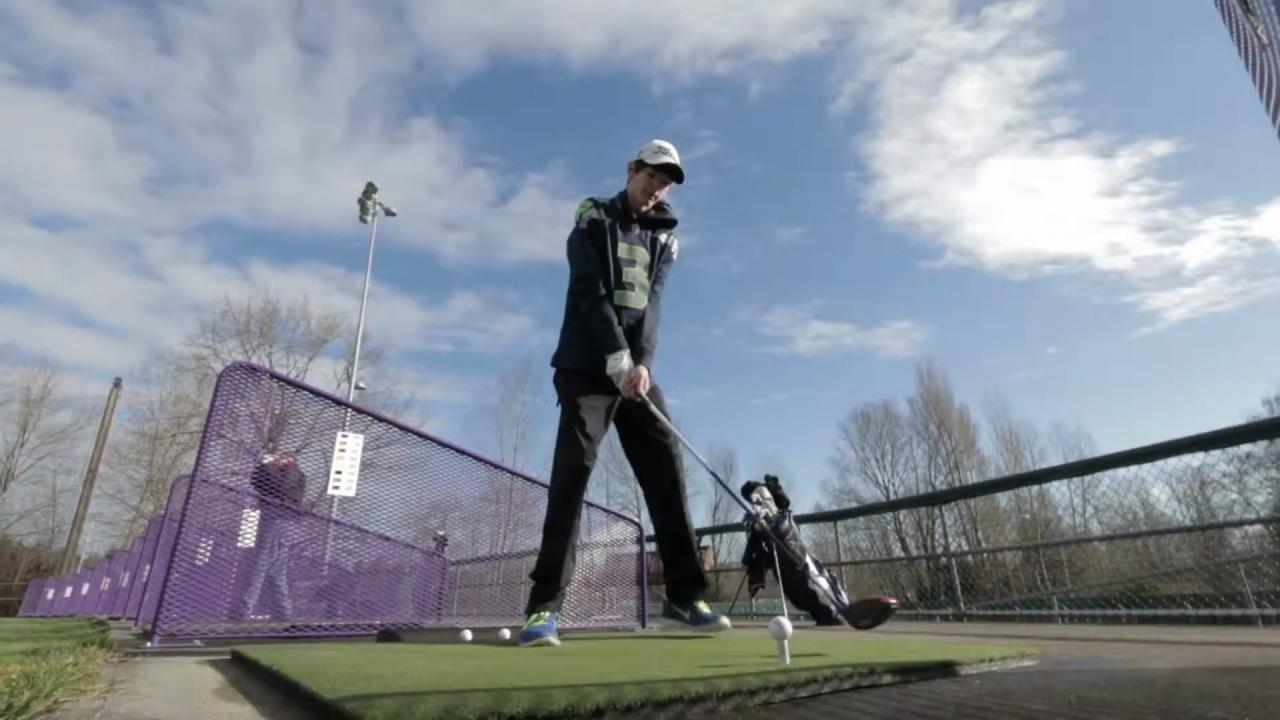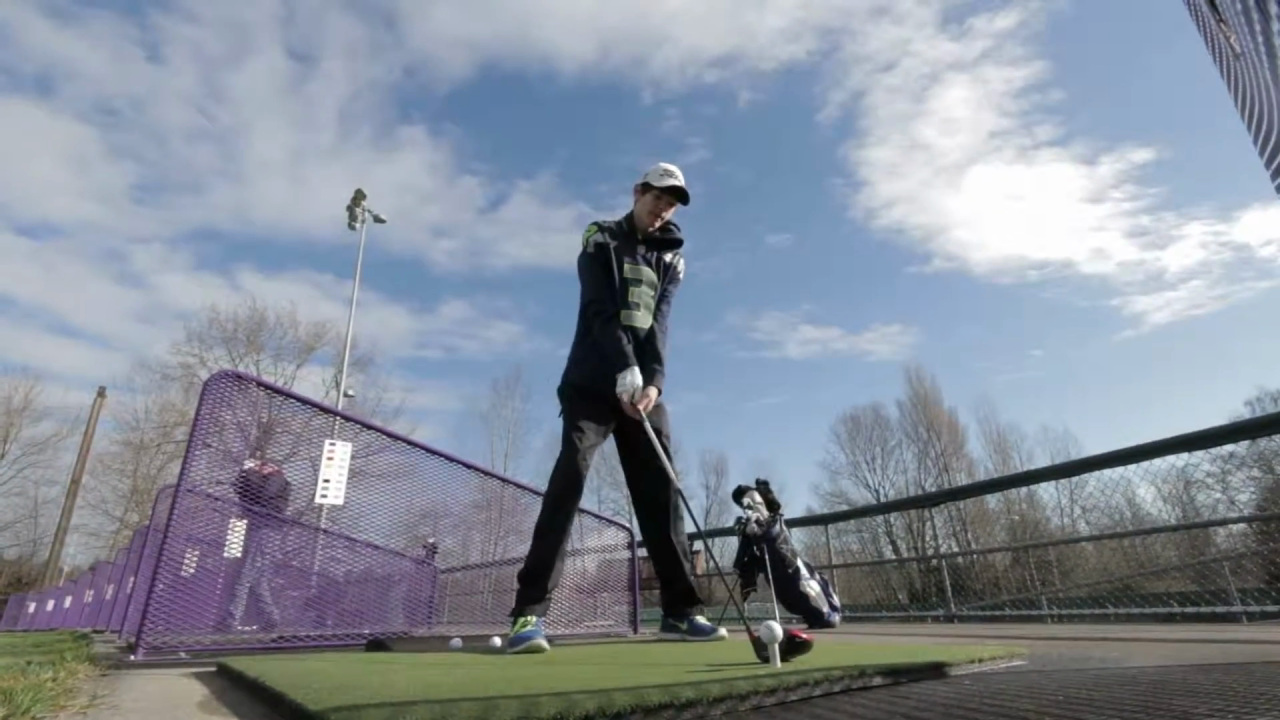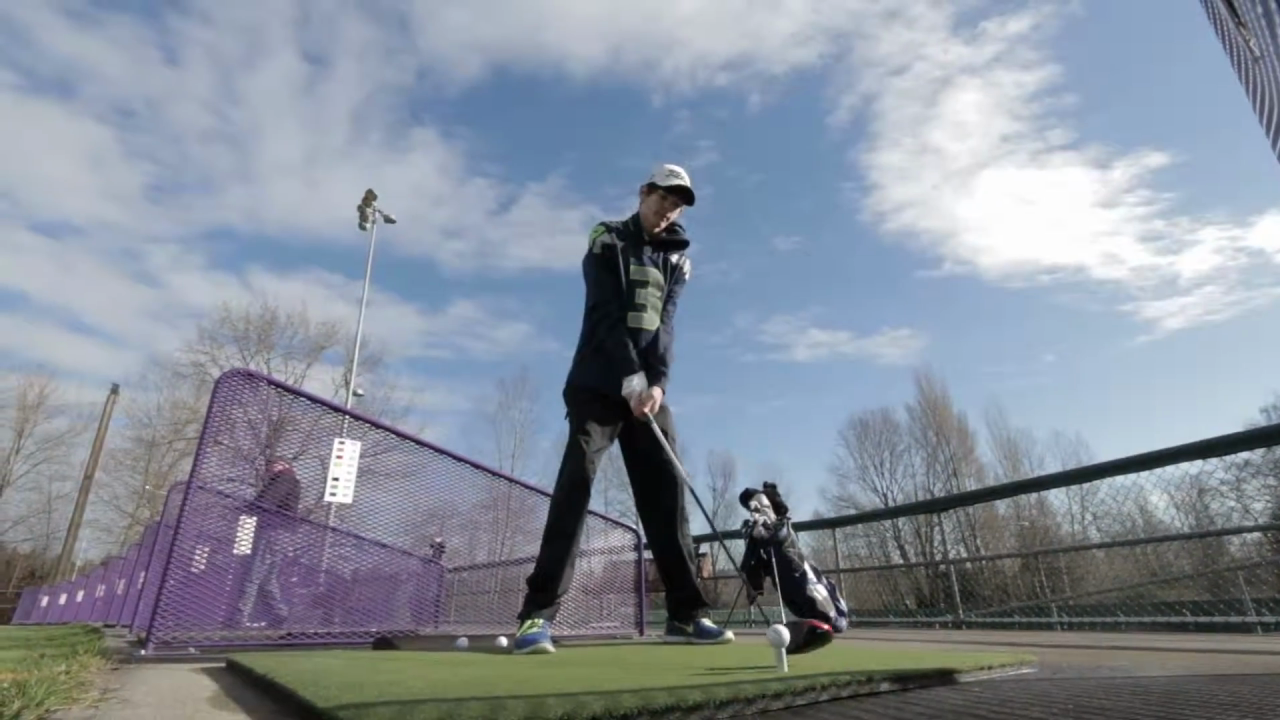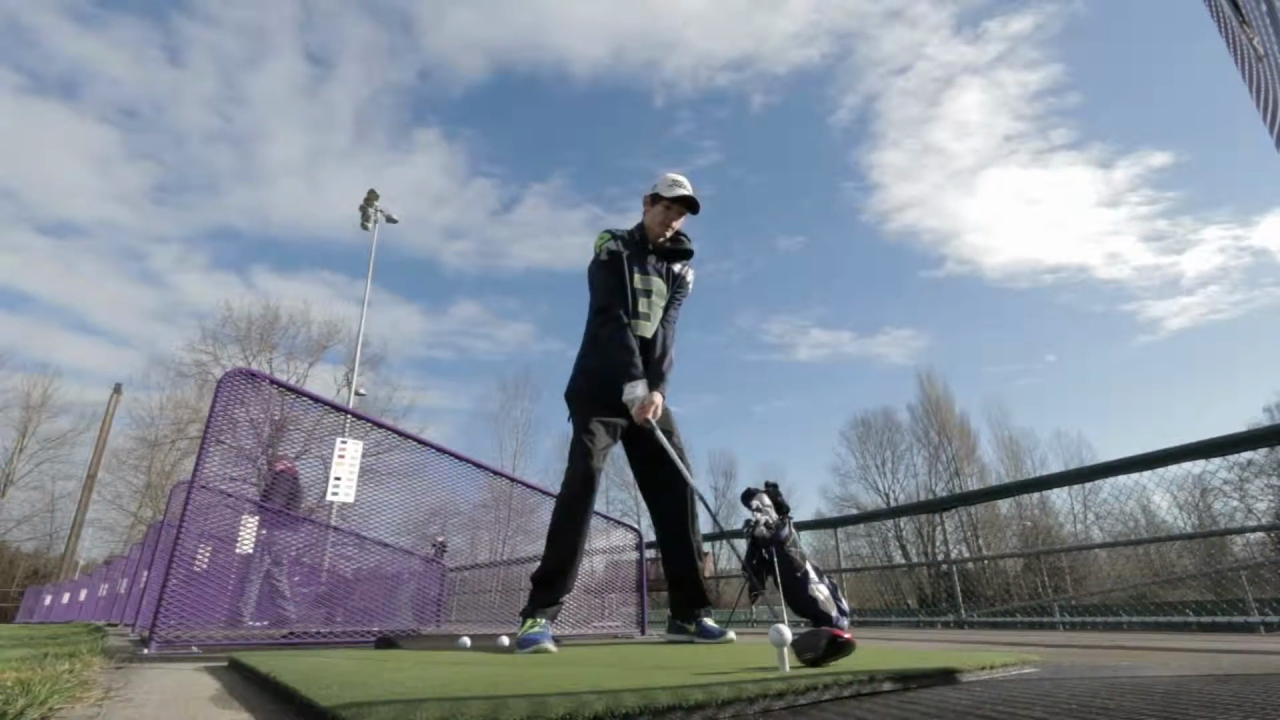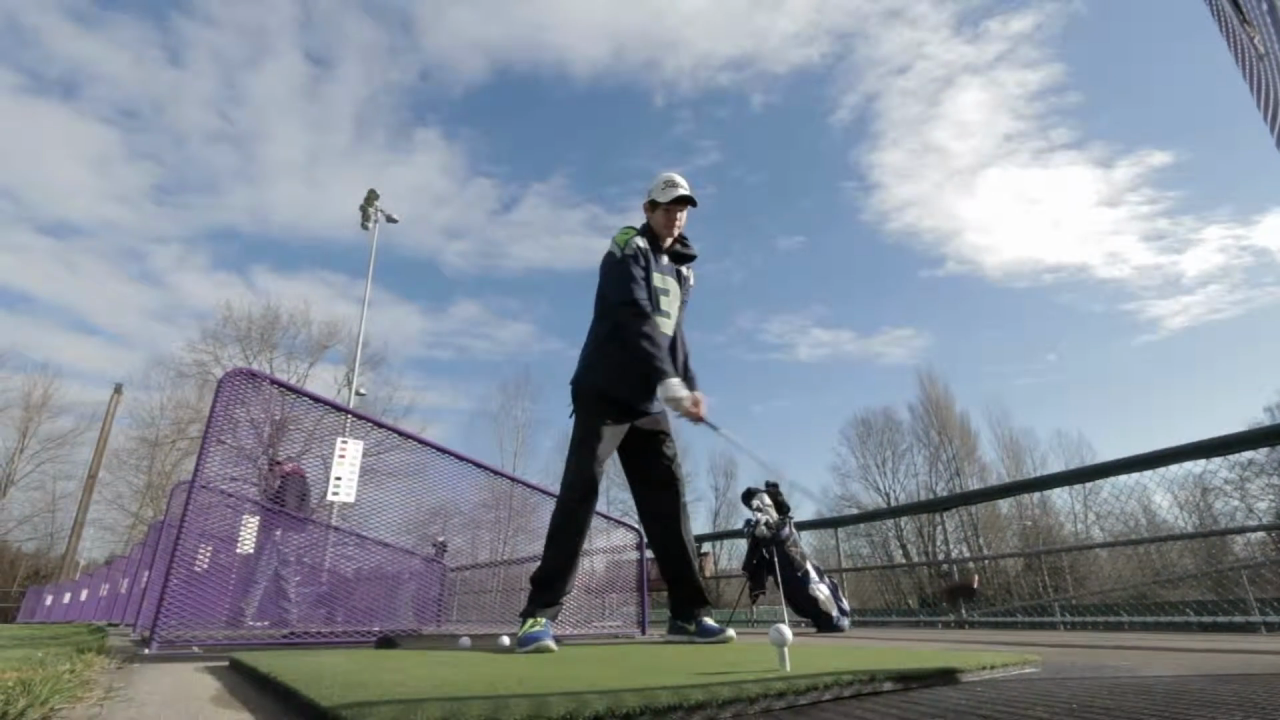
dt=1s
person 1, frame 1
left shoulder: (664, 238)
right shoulder: (594, 217)
left elbow: (652, 303)
right elbow: (591, 291)
left wrist: (643, 363)
right wrist: (617, 357)
left hip: (637, 370)
right hip: (586, 366)
left knee: (665, 469)
right knee: (574, 467)
left ankle: (684, 594)
right ankle: (544, 607)
person 1, frame 2
left shoulder: (671, 258)
right shoulder: (600, 239)
left elbow: (659, 323)
right elbow: (602, 313)
left wrist: (653, 383)
right wrist: (628, 377)
left hip: (644, 388)
right hip: (592, 383)
left knee: (660, 489)
right knee: (570, 475)
left ankle: (680, 609)
right ankle: (529, 611)
person 1, frame 3
left shoulder: (677, 259)
right shoulder: (607, 239)
left elbow: (664, 324)
right elbow: (609, 315)
left wrist: (658, 384)
right wrist: (632, 379)
left hip: (649, 388)
right hip: (598, 385)
left knee: (666, 491)
right knee: (577, 479)
left ankle: (685, 613)
right ankle: (537, 614)
person 1, frame 4
left shoulder: (680, 268)
right shoulder: (613, 248)
left elbow: (665, 331)
right elbow: (614, 321)
left wrist: (656, 390)
right wrist: (633, 386)
left hip: (649, 393)
right hip: (600, 390)
left knee: (677, 489)
right knee: (582, 481)
left ankle: (688, 613)
right ankle: (540, 613)
person 1, frame 5
left shoulder: (682, 269)
right shoulder: (629, 247)
left elbow: (673, 331)
right elbow: (637, 319)
left wrist: (689, 386)
right wrist: (671, 384)
left hip: (648, 399)
right hip: (606, 390)
left knee: (667, 494)
right knee: (583, 486)
left ankle: (688, 613)
right ankle: (540, 613)
